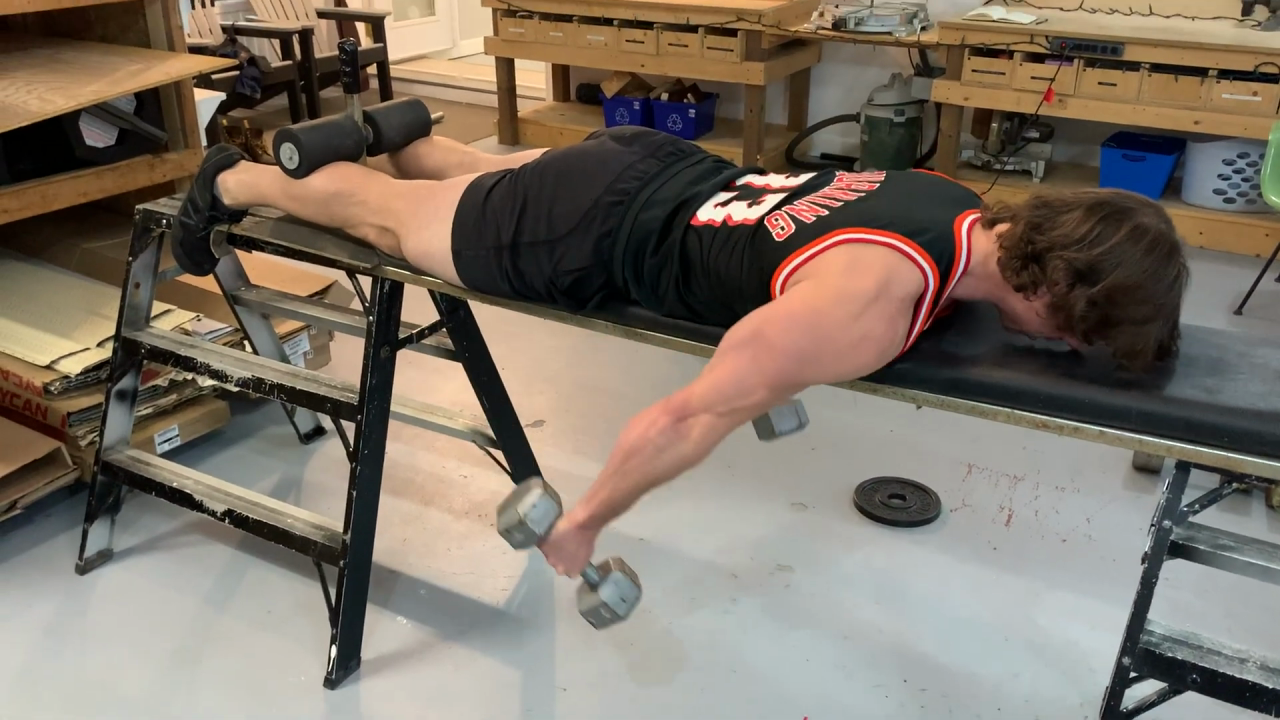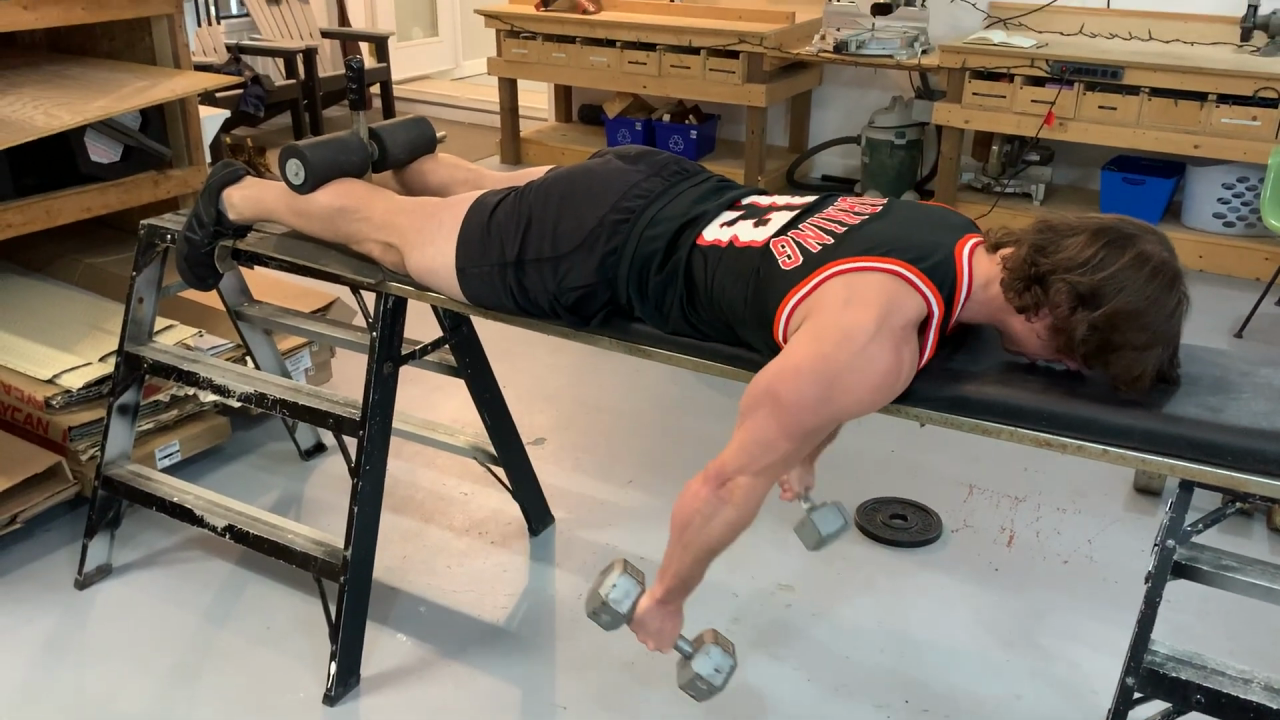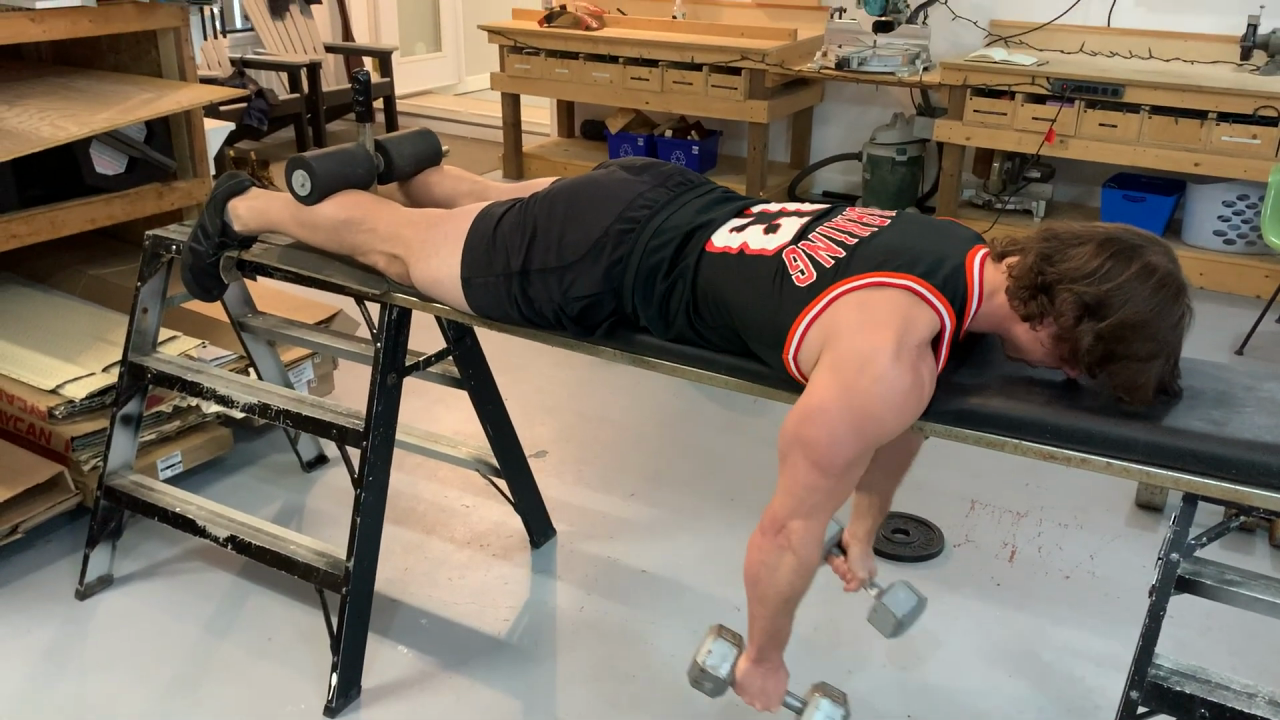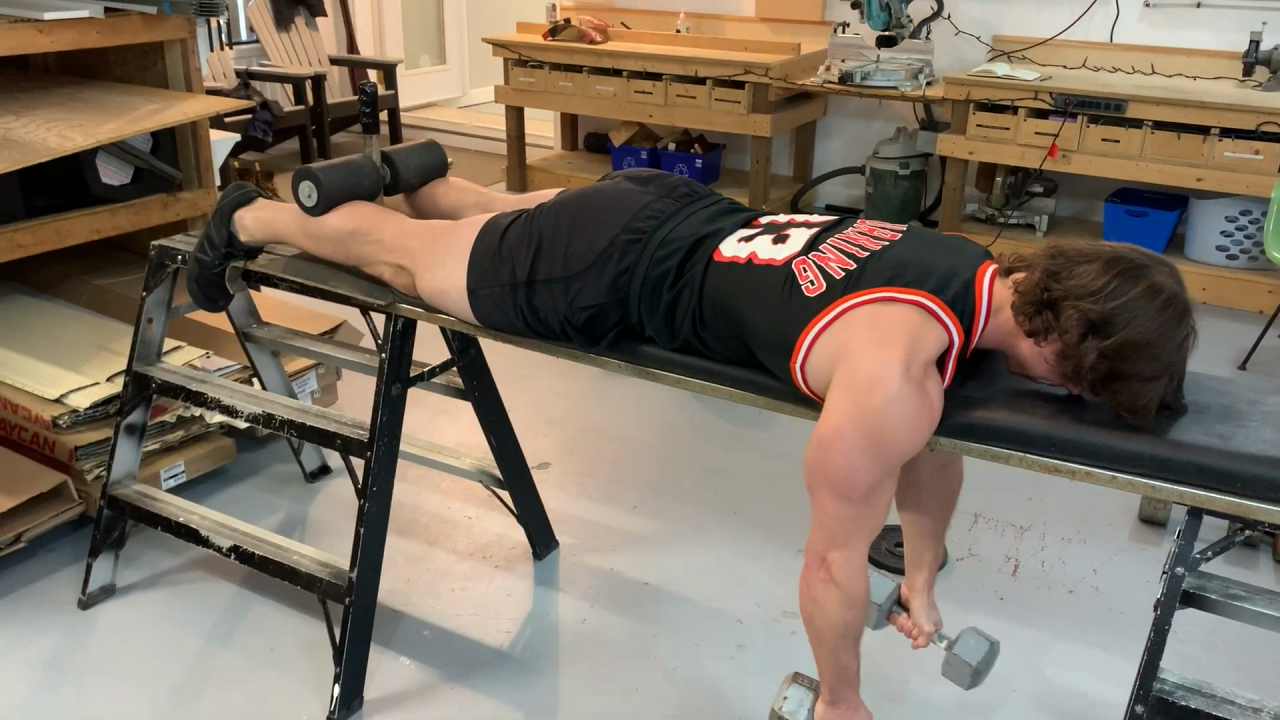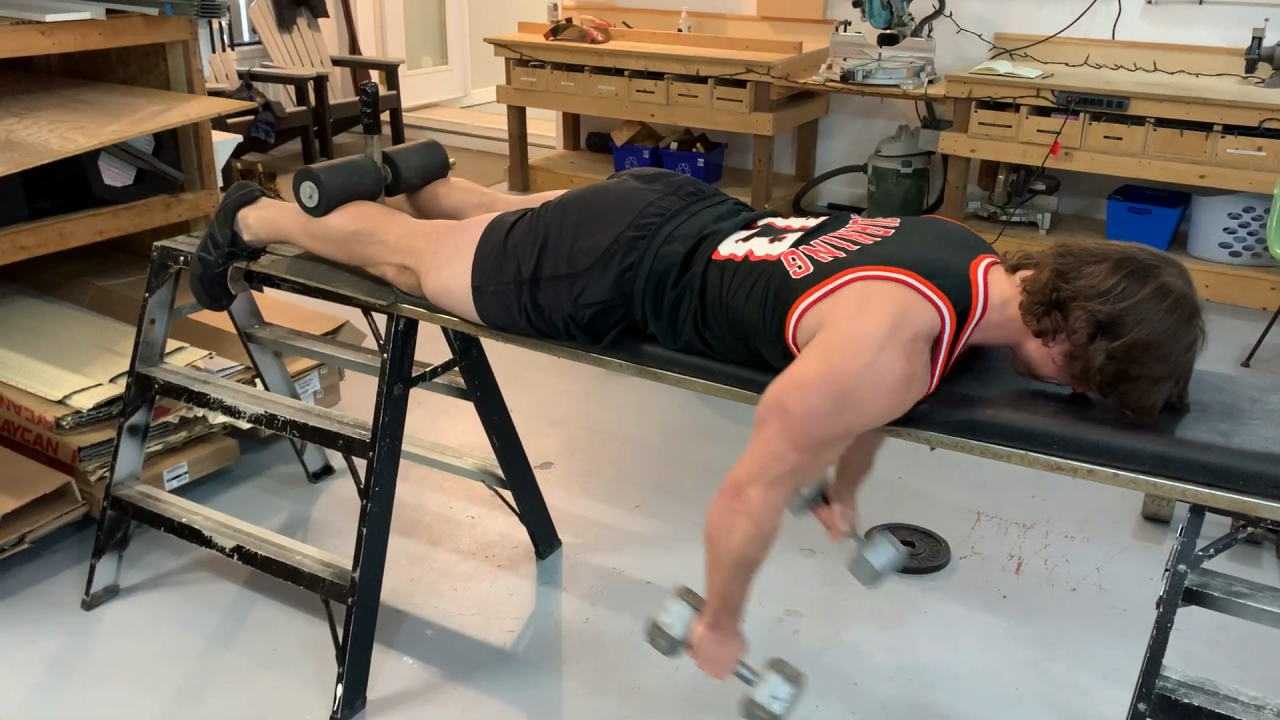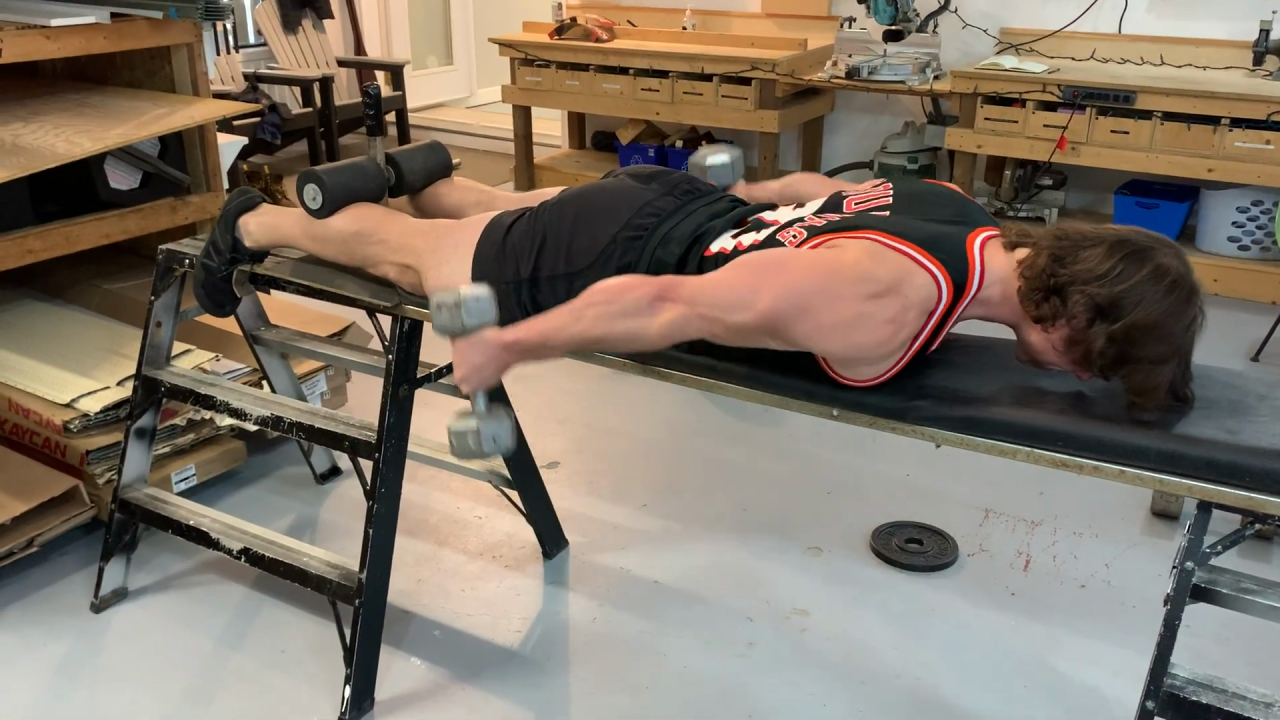
dt=0.5s
person 1, frame 1
left shoulder: (957, 206)
right shoulder: (871, 307)
right elbow: (692, 415)
left wrist: (778, 357)
right wrist: (583, 523)
left hip: (647, 167)
right hip: (592, 232)
left knee: (473, 169)
right knee: (387, 214)
right ankle: (234, 181)
person 1, frame 2
left shoulder: (962, 238)
right shoulder: (876, 337)
right elbow: (729, 478)
left wrist: (808, 451)
right wrist: (663, 600)
left hip: (655, 188)
right hip: (596, 254)
left knee: (485, 183)
right knee: (391, 234)
right ankle: (238, 197)
person 1, frame 3
left shoulder: (965, 252)
right shoulder: (886, 356)
right elbow: (787, 527)
left wrist: (866, 533)
left hip: (659, 198)
right hip: (599, 262)
left knee: (486, 201)
right knee: (397, 245)
right ankle: (243, 207)
person 1, frame 4
left shoulder: (973, 269)
right shoulder: (893, 374)
left elbow: (931, 444)
right elbow: (832, 558)
left wrist: (923, 580)
left hip: (664, 211)
right hip: (606, 275)
left knee: (494, 206)
right knee: (402, 256)
right ankle: (249, 220)
person 1, frame 5
left shoulder: (975, 256)
right shoulder: (890, 349)
right elbow: (752, 489)
left wrist: (841, 491)
right wrist: (718, 621)
left hip: (669, 215)
right hip: (617, 273)
left knee: (503, 206)
right knee: (410, 256)
right ankle: (256, 219)
person 1, frame 6
left shoulder: (960, 217)
right shoulder: (882, 308)
right elbow: (654, 306)
right wrist: (502, 348)
left hip: (670, 206)
right hip: (608, 263)
left knee: (487, 207)
right knee: (409, 257)
left ankle: (406, 180)
right ankle: (256, 226)
